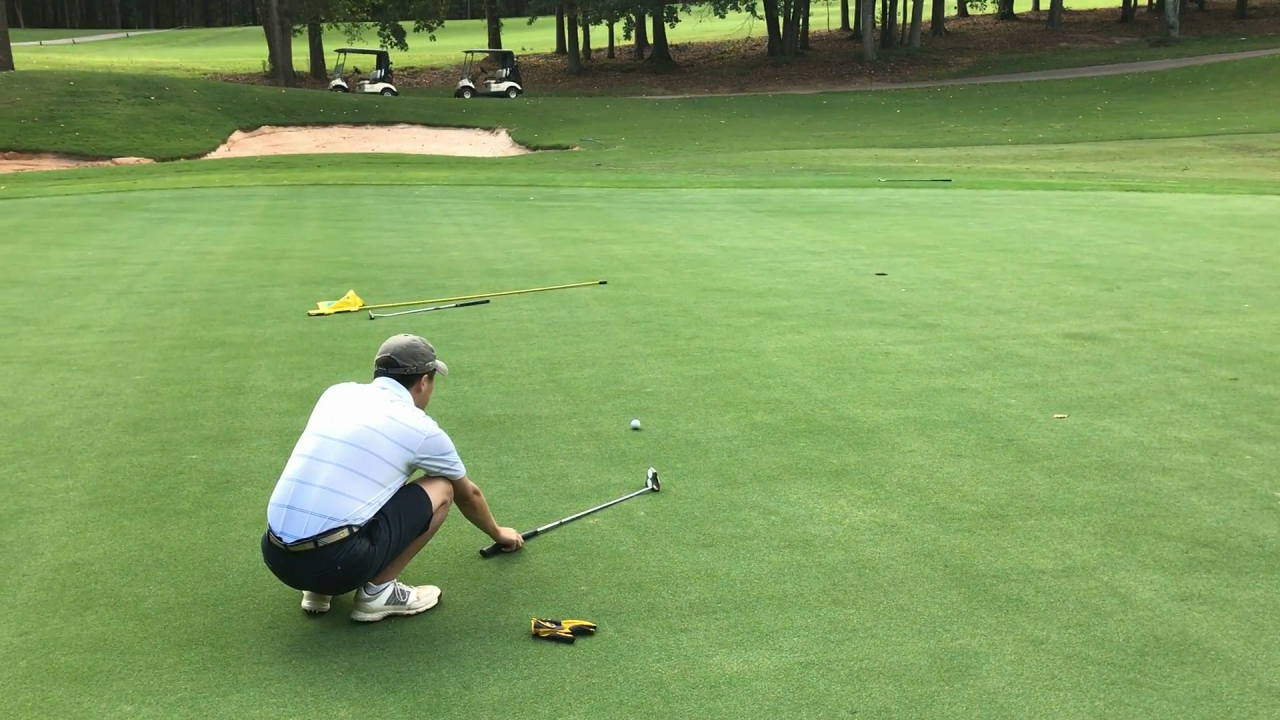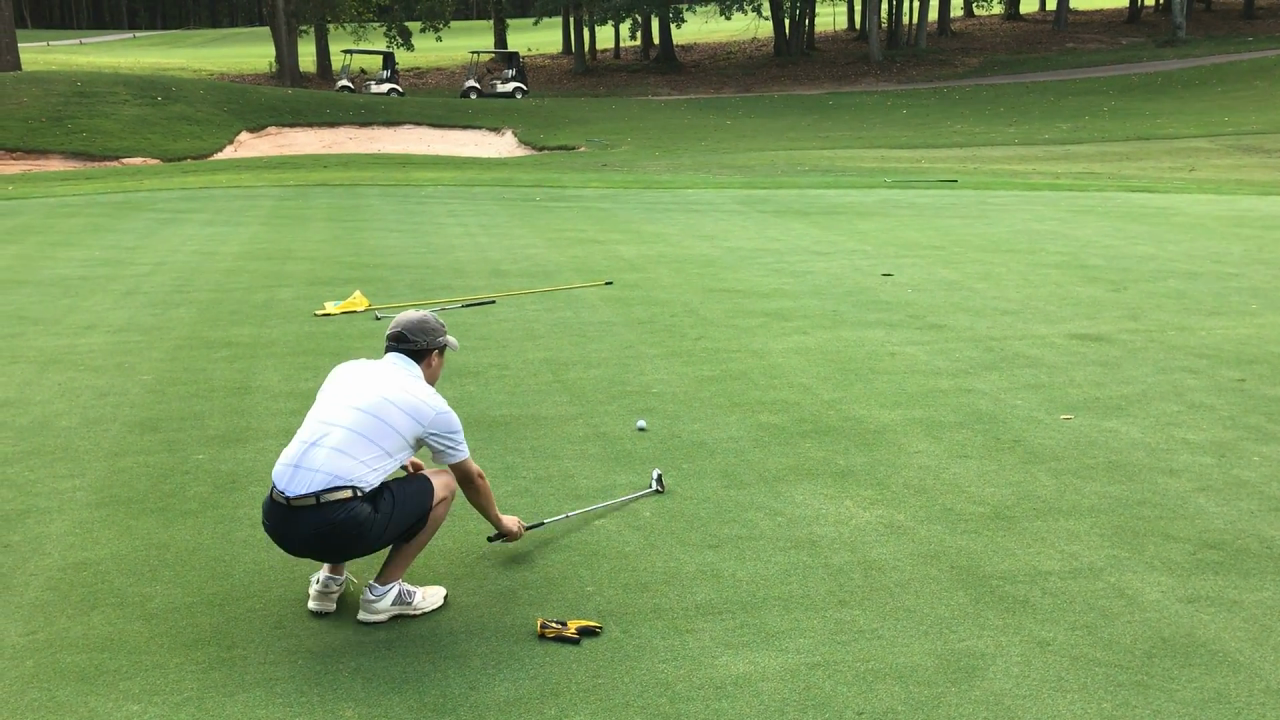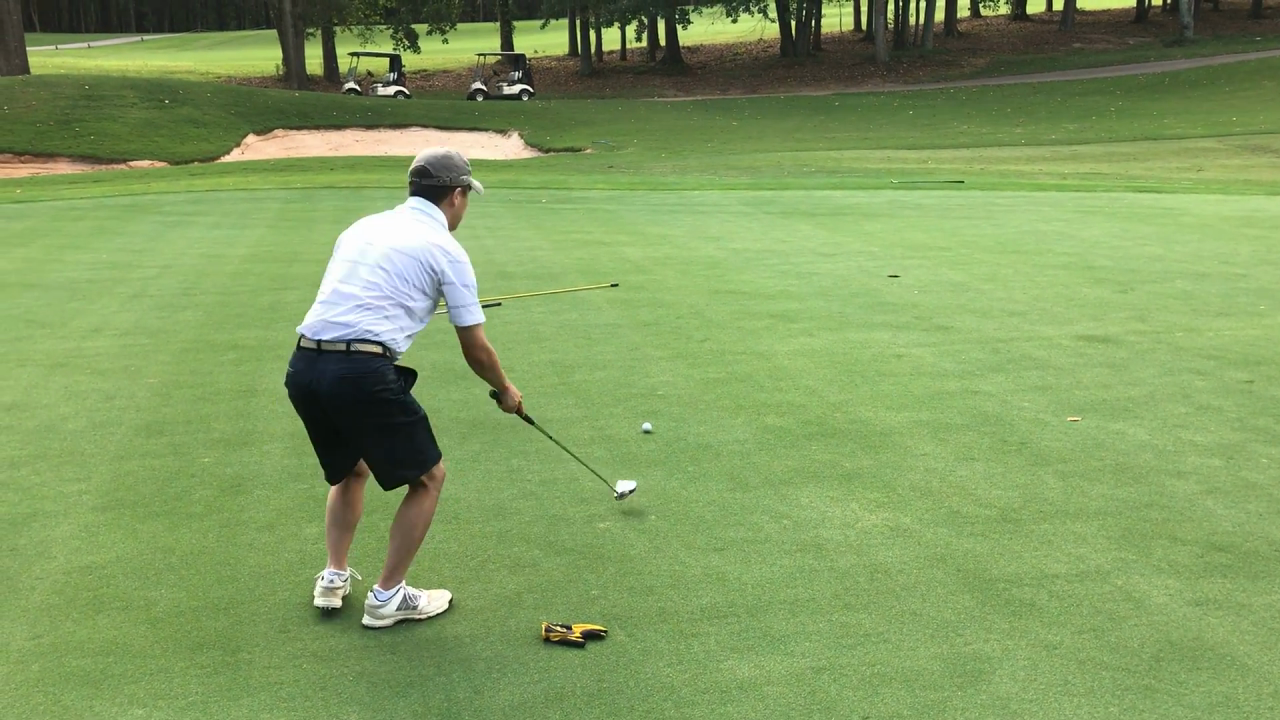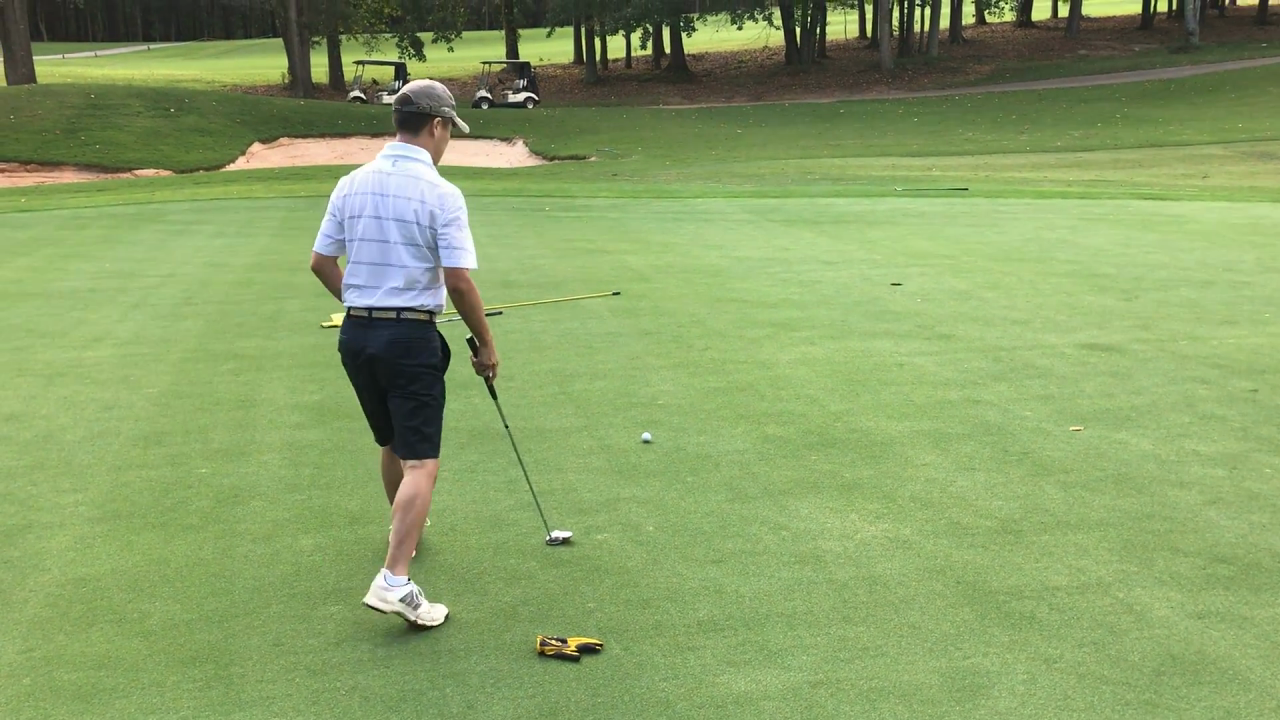
dt=0.4s
person 1, frame 1
left shoulder: (336, 393)
right shoulder: (420, 428)
right elbow: (468, 495)
right wrist: (498, 533)
left hip: (275, 555)
right hip: (335, 560)
right knee: (441, 489)
left ankle: (319, 587)
right ankle: (377, 592)
person 1, frame 2
left shoulder: (348, 369)
right shoulder: (429, 404)
right elbow: (470, 477)
right wrist: (499, 520)
left hip: (278, 520)
right hip: (334, 523)
right knee: (442, 487)
left ankle: (329, 581)
right ankle: (383, 594)
person 1, frame 3
left shoulder: (361, 228)
right shoulder: (445, 250)
right elbow: (475, 344)
right wrist: (505, 390)
left hip: (303, 368)
right hip: (363, 371)
left knee: (351, 472)
right knee: (426, 478)
left ankle: (334, 576)
right ankle: (388, 597)
person 1, frame 4
left shoulder: (350, 184)
right shoulder: (442, 194)
left elbow: (322, 262)
right elbow: (459, 283)
right wrist: (486, 343)
left hip: (356, 334)
right hip: (410, 337)
left knee: (392, 445)
right knee: (421, 460)
left ankle: (403, 541)
right ankle: (393, 583)
